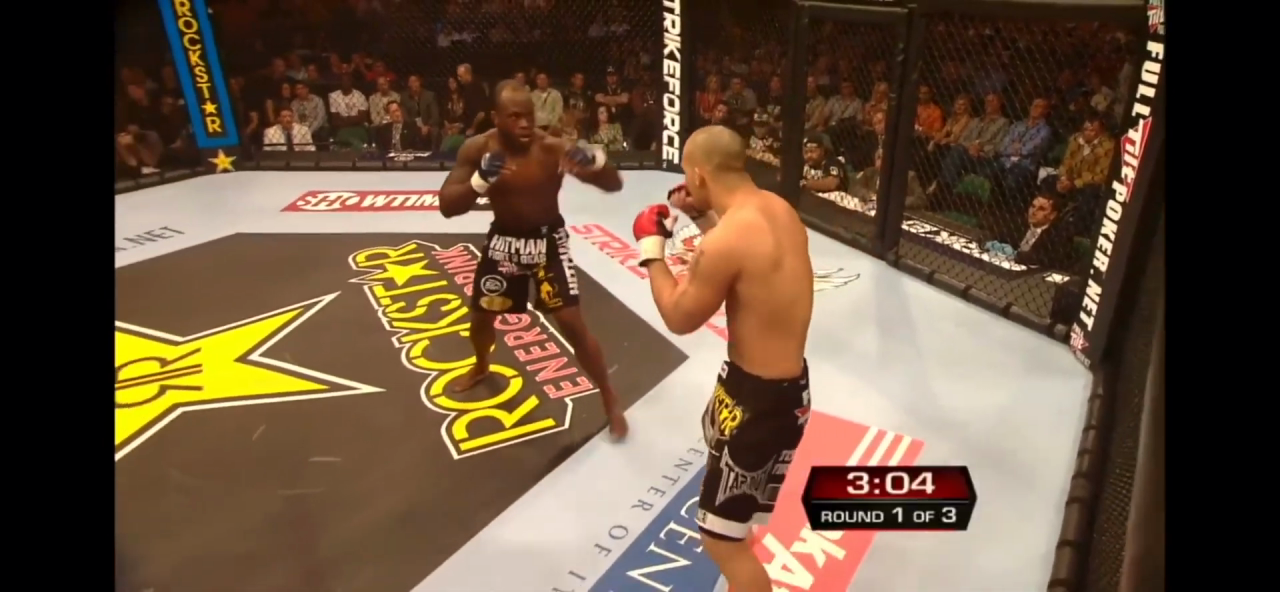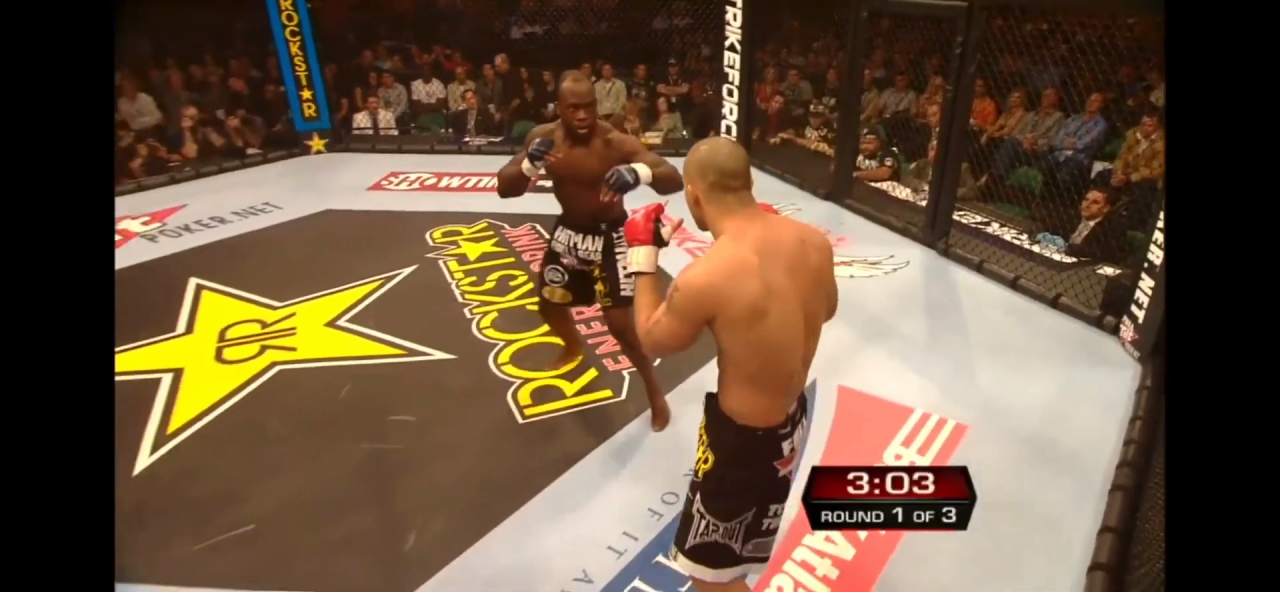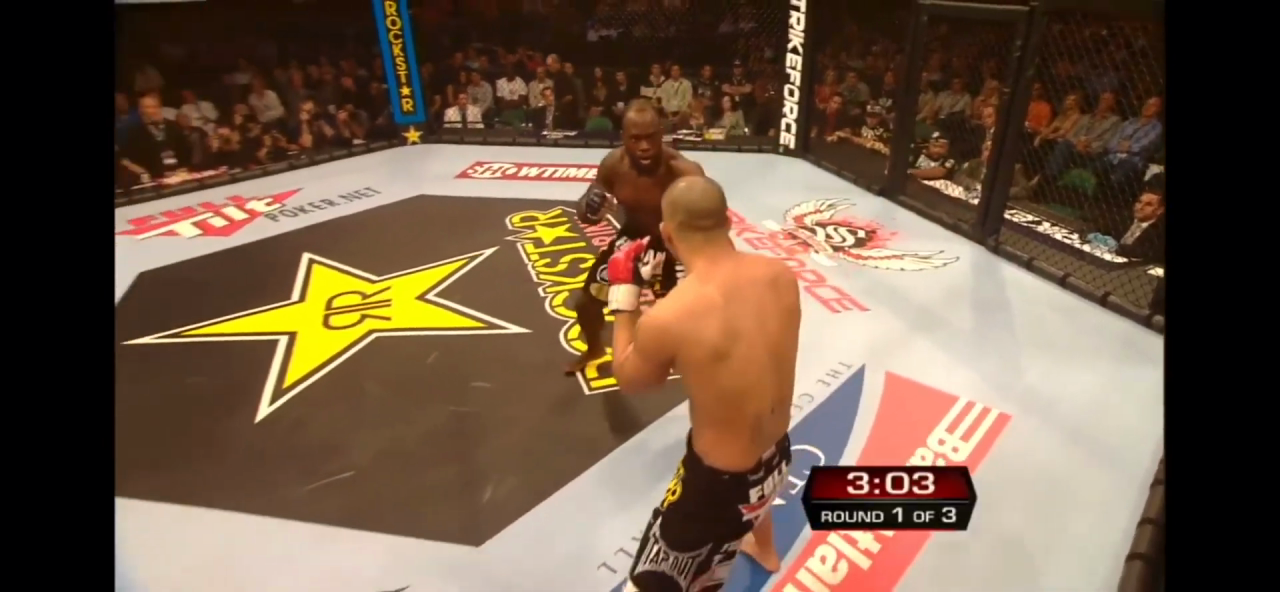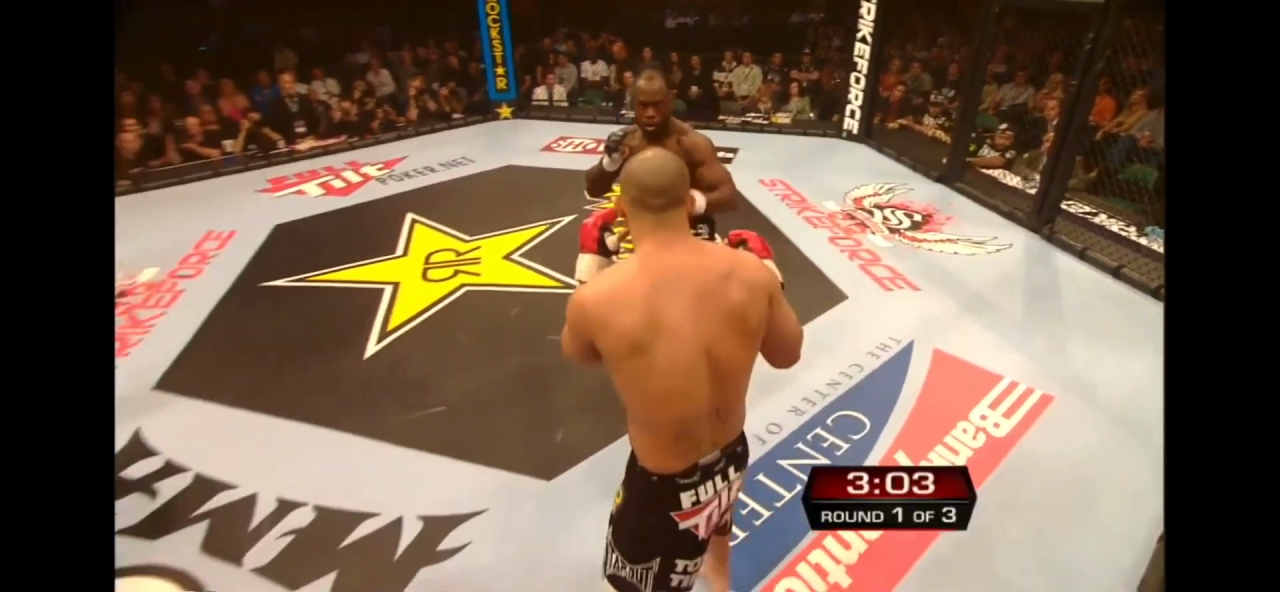
dt=0.4s
person 1, frame 1
left shoulder: (723, 243)
right shoulder: (780, 210)
left elbow: (679, 318)
left wrist: (651, 249)
right wrist: (708, 215)
left hip: (762, 397)
right hip: (785, 381)
left knee: (724, 539)
right knee: (718, 437)
right ankle: (727, 509)
person 1, frame 2
left shoulder: (703, 279)
right shoulder: (811, 241)
left elbow: (654, 344)
left wrist: (642, 259)
left hip: (746, 440)
right hip: (792, 417)
person 1, frame 3
left shoulder: (666, 318)
right shoulder: (779, 275)
left elbow: (631, 378)
left wrist: (622, 294)
right wrist: (737, 258)
left hip: (715, 484)
right hip: (776, 457)
right ankle: (764, 548)
person 1, frame 4
left shoulder: (597, 298)
right shoulder: (749, 273)
left elbow: (578, 352)
right elbow: (786, 353)
left hip: (663, 490)
right hip: (731, 460)
right knee: (713, 509)
person 2, frame 1
left shoulder: (554, 148)
right shoulder: (478, 148)
left elbow: (612, 184)
right elbow: (448, 206)
left wrist: (595, 162)
right wrist: (480, 179)
left hip: (547, 239)
right hip: (503, 239)
left knee: (571, 325)
right knee: (482, 314)
left ankle: (610, 402)
right ankle: (480, 367)
person 2, frame 2
left shoulder: (616, 143)
right shoulder: (546, 136)
left elbow: (673, 181)
right elbow: (505, 188)
left wrist: (639, 172)
right wrist: (530, 163)
left hip: (610, 237)
right hip: (568, 232)
left knee: (623, 325)
right knee: (551, 307)
left ankle: (656, 398)
right ankle: (573, 347)
person 2, frame 3
left shoulder: (680, 169)
right shoulder: (612, 165)
right elbow: (588, 217)
right wrist: (591, 209)
left hip: (668, 251)
right hip: (630, 240)
right knee: (587, 302)
right ankle: (594, 350)
person 2, frame 4
left shoulder: (694, 144)
right shoulder: (628, 141)
left elbow: (730, 196)
right elbow: (594, 189)
left wrist: (696, 202)
right wrist: (610, 161)
